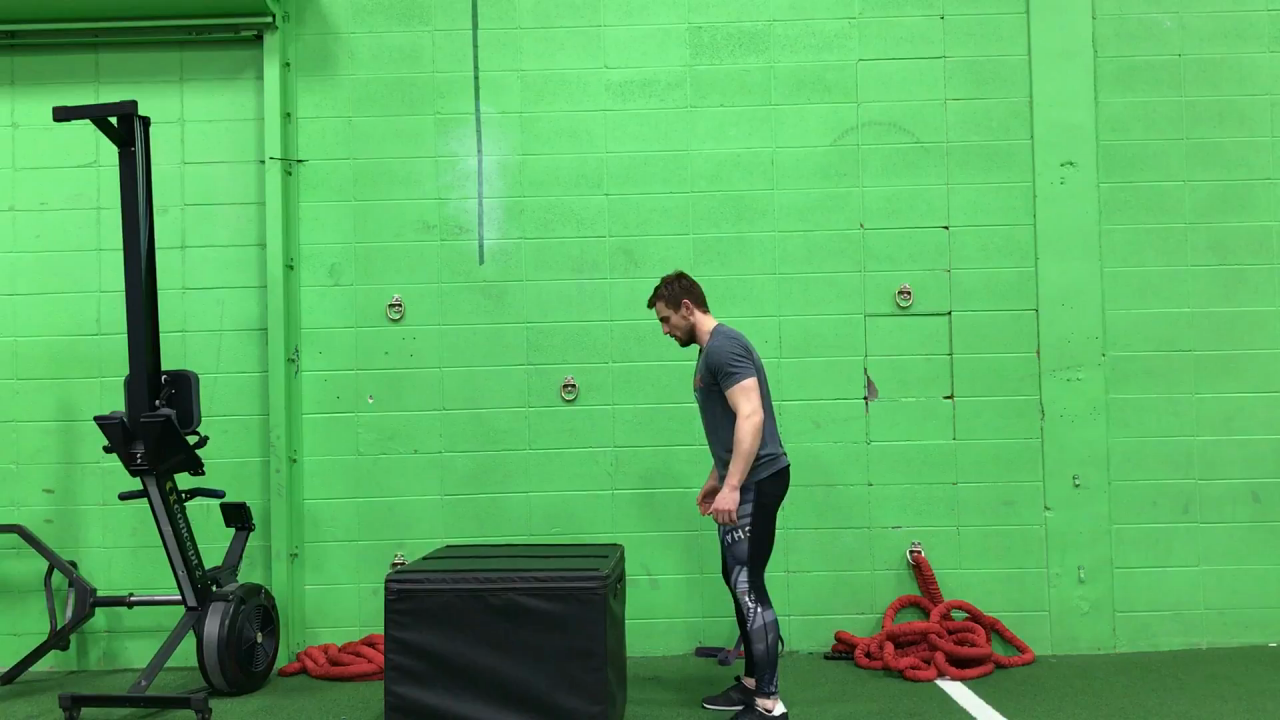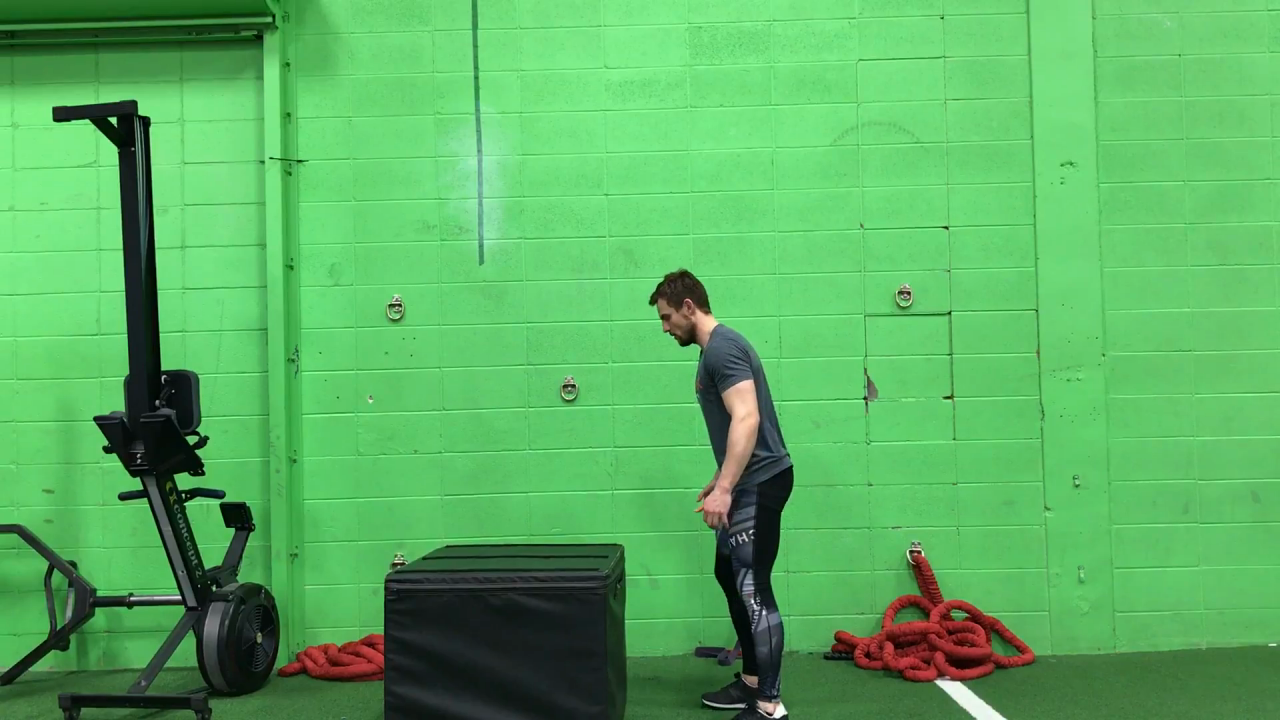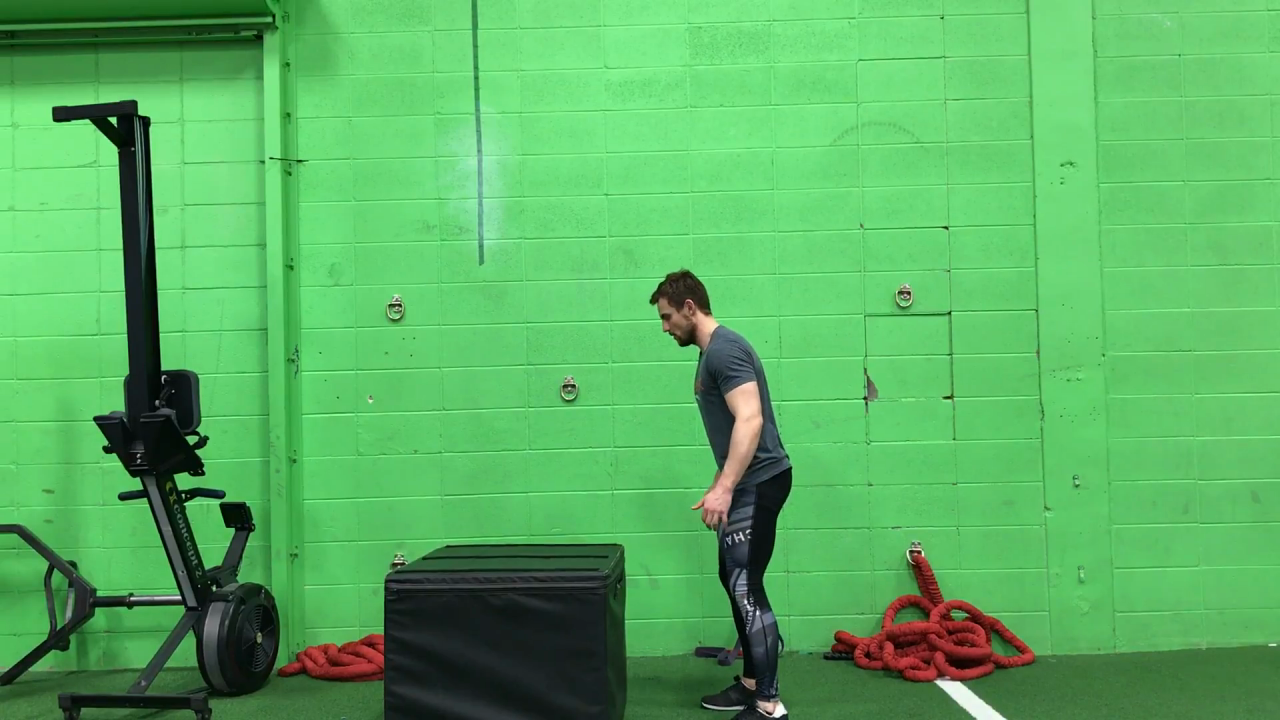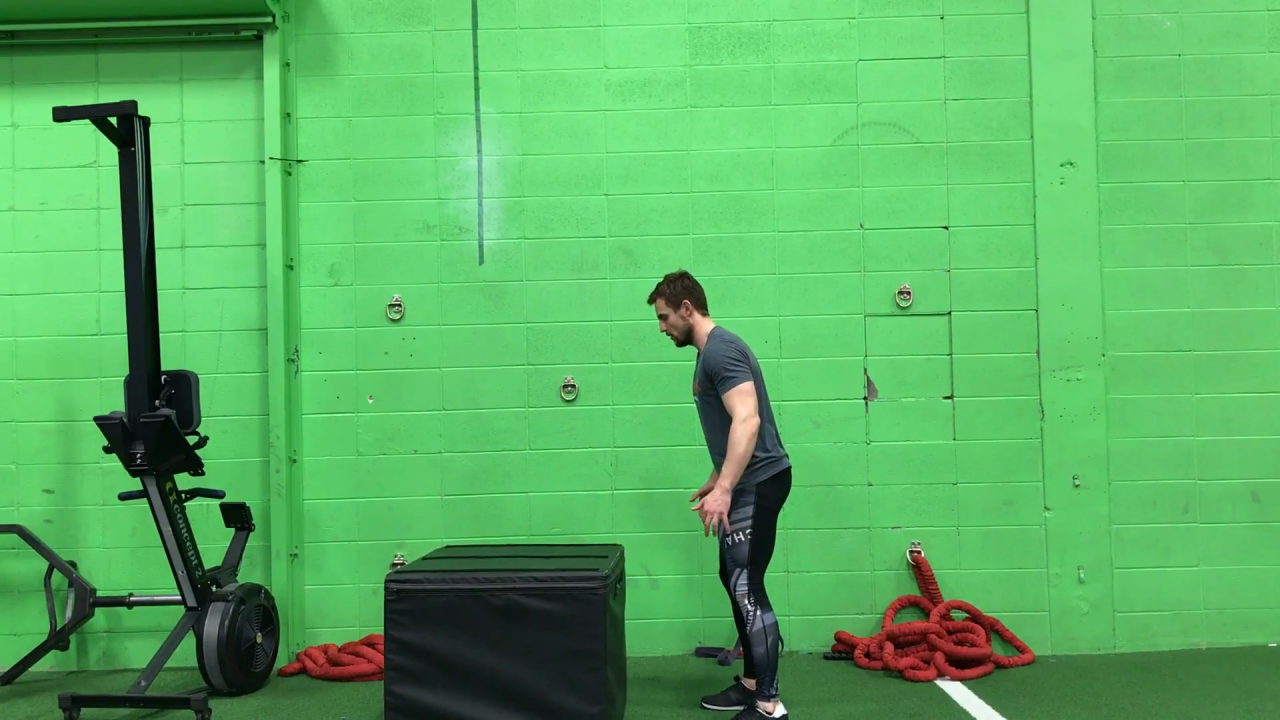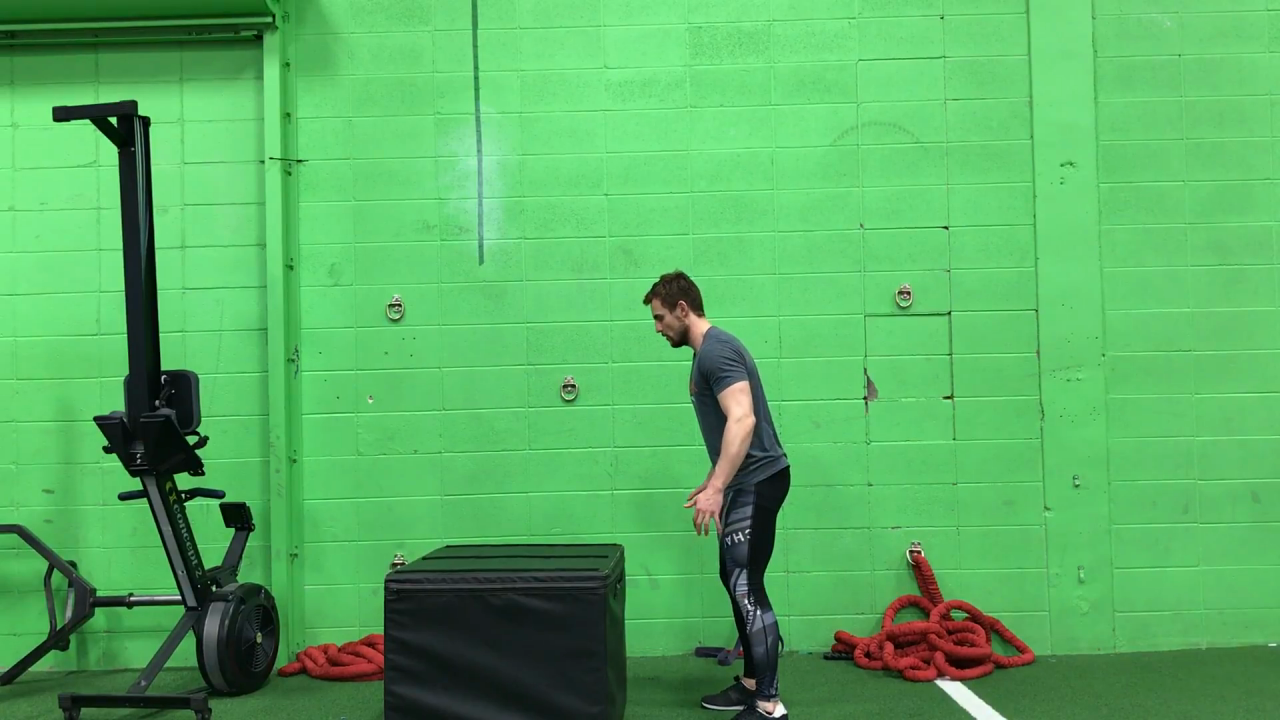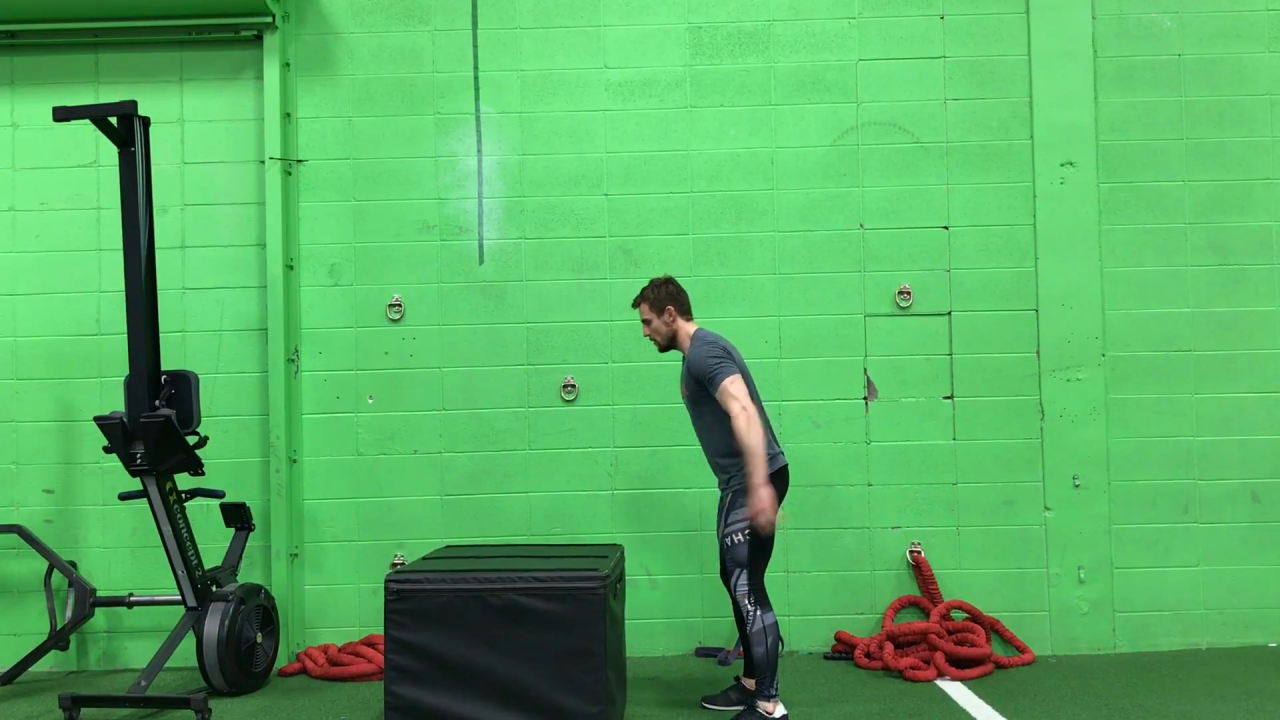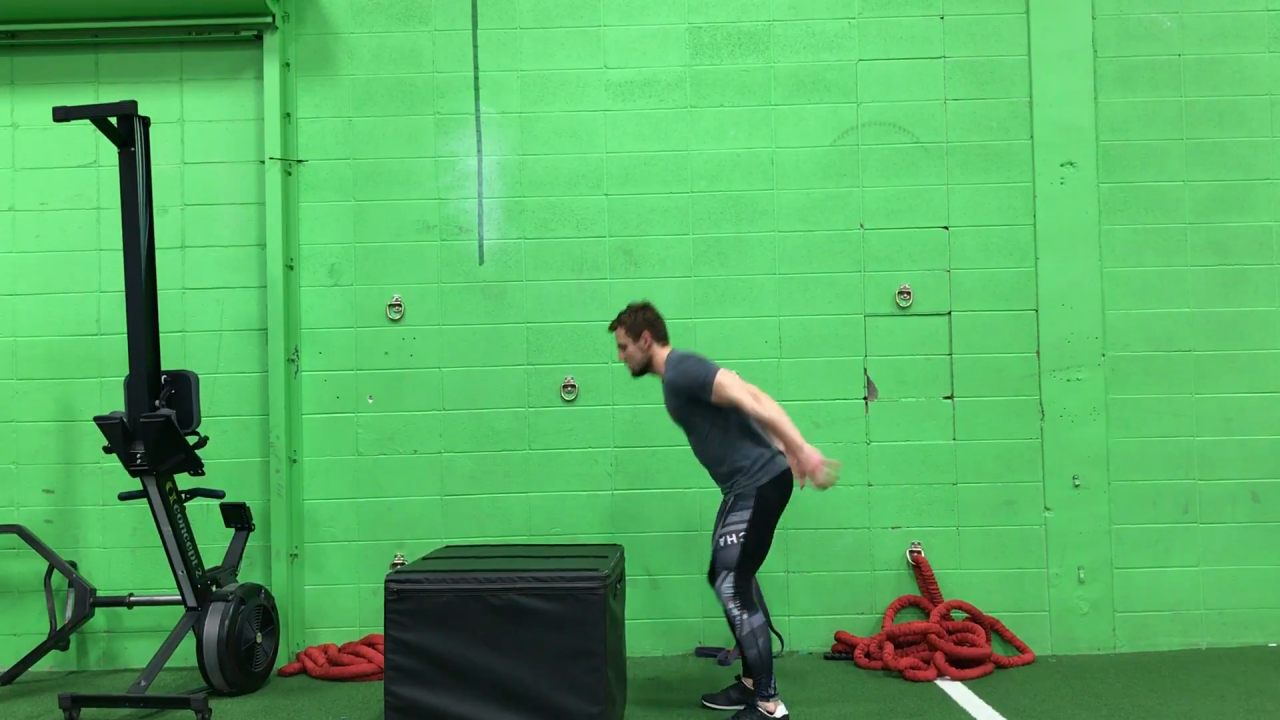
dt=0.2s
person 1, frame 1
left shoulder: (724, 346)
right shoulder: (712, 349)
left elbow: (751, 417)
left wrist: (732, 486)
right wrist: (715, 479)
left hip: (756, 482)
right hip: (742, 480)
left knee: (747, 585)
right knee: (738, 582)
right ankle: (753, 682)
person 1, frame 2
left shoulder: (723, 348)
right shoulder: (713, 349)
left elbow: (746, 420)
left wrist: (723, 489)
right wrist: (719, 481)
left hip: (758, 483)
right hip: (746, 483)
left knee: (752, 587)
right knee: (730, 578)
right ankle: (752, 679)
person 1, frame 3
left shoulder: (724, 349)
right shoulder: (712, 352)
left elbow: (751, 420)
left wrist: (724, 488)
right wrist: (722, 481)
left hip: (757, 483)
right hip: (746, 483)
left knee: (745, 588)
right knee: (734, 583)
right ankle: (752, 683)
person 1, frame 4
left shoulder: (721, 350)
right shoulder: (710, 352)
left elbow: (748, 421)
left wrist: (723, 490)
right wrist: (716, 481)
left hip: (757, 483)
right hip: (745, 483)
left knee: (746, 588)
right knee: (735, 582)
right ankle: (752, 683)
person 1, frame 5
left shoulder: (715, 350)
right shoulder: (708, 351)
left elbow: (742, 421)
left wrist: (715, 489)
right wrist: (712, 482)
left hip: (754, 483)
right hip: (742, 482)
left knee: (747, 588)
right knee: (736, 582)
right ankle: (752, 684)
person 1, frame 6
left shoulder: (704, 353)
right shoulder: (696, 354)
left elbow: (745, 412)
left wrist: (761, 485)
left hip: (750, 483)
right hip: (741, 482)
left knee: (746, 588)
right knee: (737, 584)
right ankle: (753, 684)
person 1, frame 7
left shoulder: (683, 373)
right shoulder: (680, 376)
left elbow: (749, 398)
right elbow: (747, 410)
left wrist: (801, 448)
right wrist: (788, 456)
left hip: (760, 483)
right hip: (748, 485)
left knee: (732, 588)
right knee: (726, 581)
right ankle: (752, 684)
